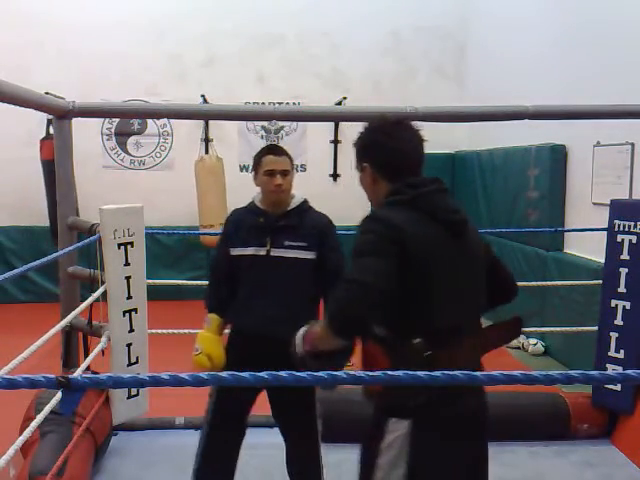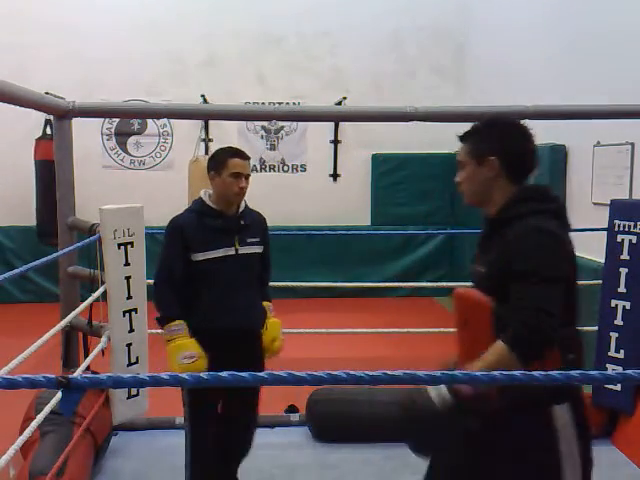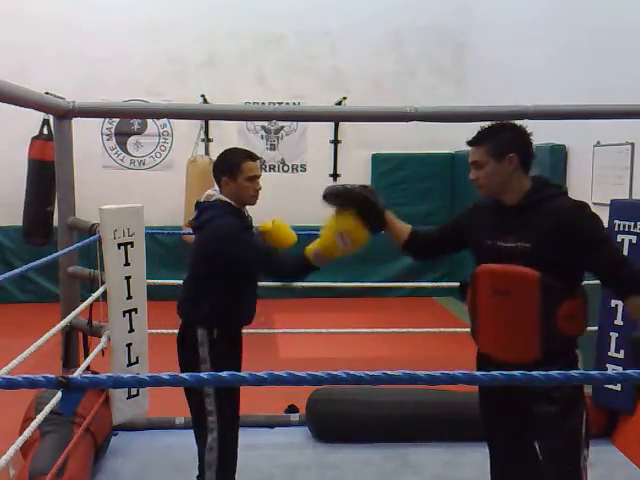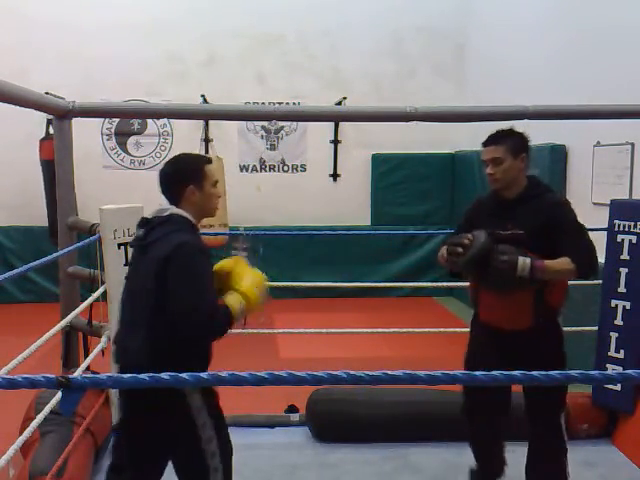
dt=0.7s
person 1, frame 1
left shoulder: (386, 227)
right shoulder: (460, 226)
left elbow: (349, 316)
right elbow: (504, 289)
left wrist: (306, 339)
left hip: (415, 414)
right hip: (467, 404)
person 1, frame 2
left shoulder: (536, 235)
right shoulder: (499, 227)
left elbow: (531, 336)
left wrist: (454, 388)
right wrist: (460, 380)
left hip: (541, 411)
right hip: (486, 399)
person 1, frame 3
left shoulder: (567, 216)
right shoulder: (480, 215)
right elbow: (423, 245)
right wrist: (379, 215)
left hip: (551, 368)
right hip: (494, 363)
person 1, frame 4
left shoulder: (552, 208)
right shoulder: (480, 208)
left elbow: (585, 264)
right elbow: (447, 262)
left wrist: (527, 266)
right wrist: (453, 253)
left hip: (537, 331)
right hip: (487, 327)
left knee: (545, 414)
right knee: (478, 404)
person 2, frame 1
left shoulder: (317, 225)
right shoulder: (238, 222)
left elbow: (336, 286)
right elbow: (221, 282)
left hip: (295, 348)
right hip: (243, 342)
left knee: (301, 432)
right knee: (222, 423)
person 2, frame 2
left shoulder: (256, 222)
right shoulder: (184, 225)
right elbow: (166, 288)
left wrist: (269, 318)
right wrist: (177, 339)
left hip: (248, 338)
right hip: (203, 342)
left knee: (243, 418)
right knee: (202, 422)
person 2, frame 3
left shoulder: (233, 217)
right shoulder: (221, 227)
left elbow: (260, 261)
right elbow: (277, 267)
left wrist: (267, 241)
right wrist: (326, 246)
left hip: (222, 331)
right hip: (205, 336)
left knee: (224, 417)
right knee: (216, 423)
person 2, frame 4
left shoulder: (152, 235)
right shoulder: (185, 247)
right elbow: (200, 324)
left wrist: (215, 280)
right wrist: (242, 300)
left hip: (136, 370)
right hip: (172, 376)
